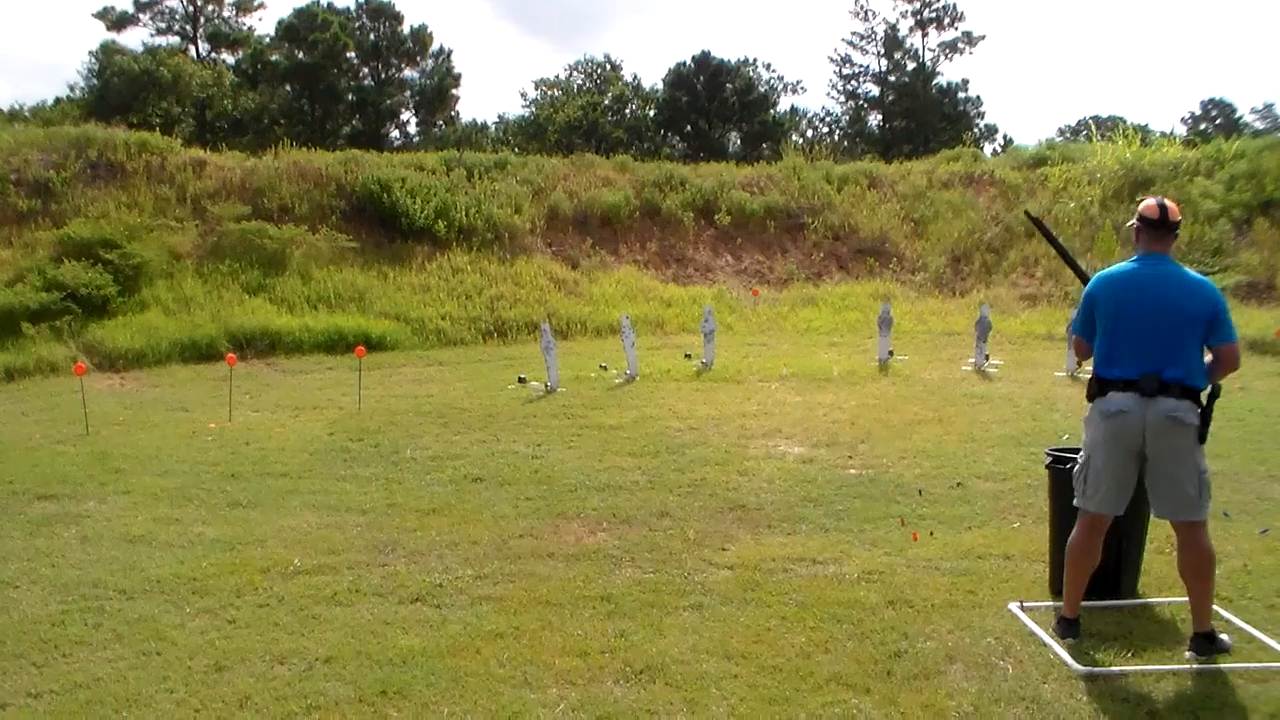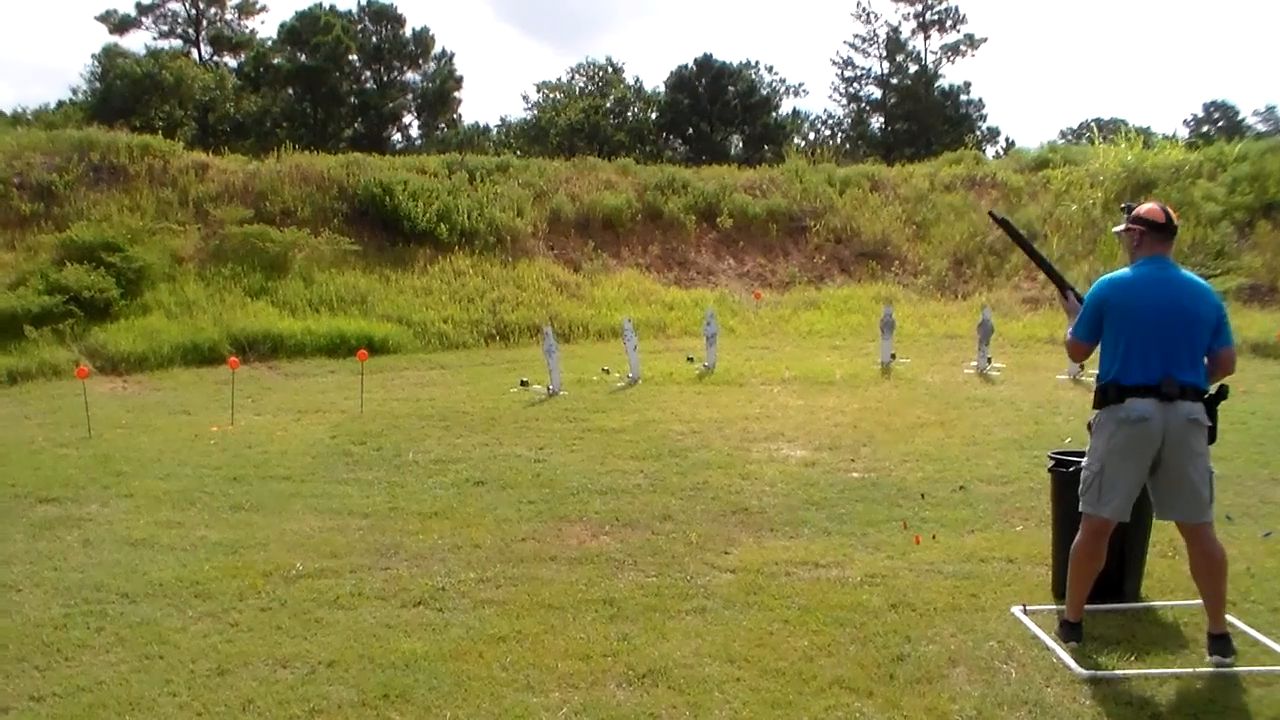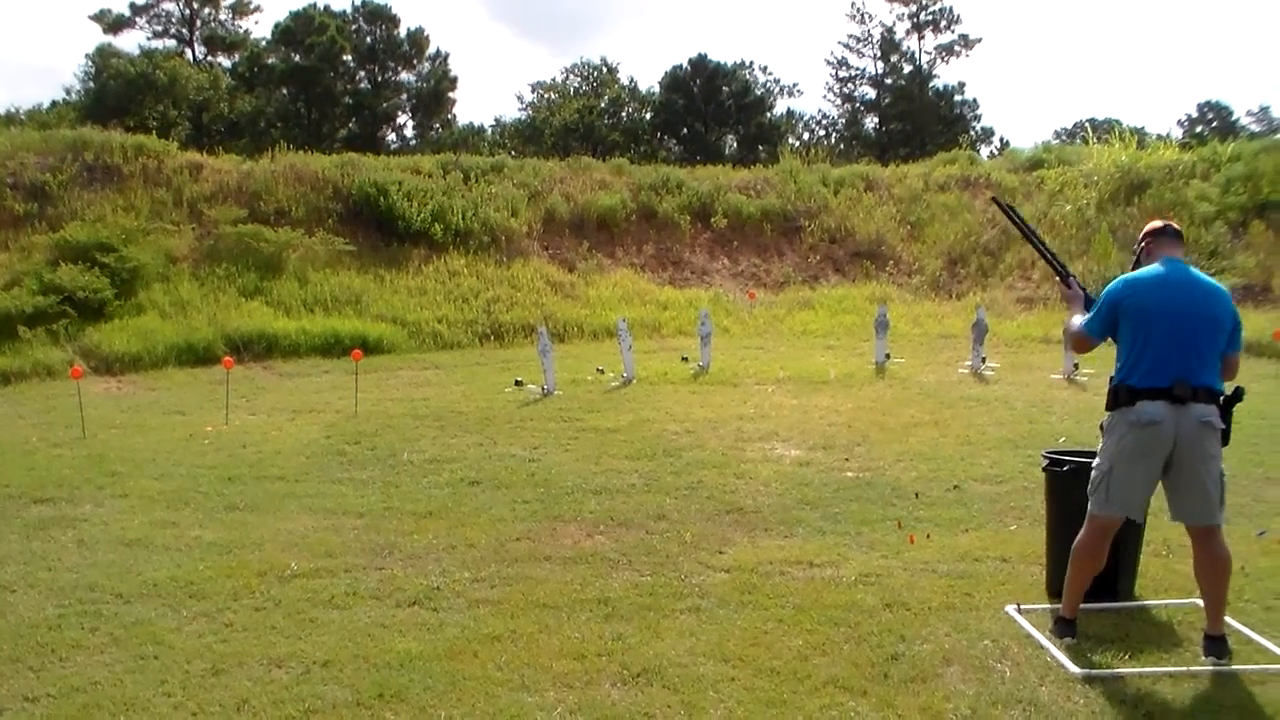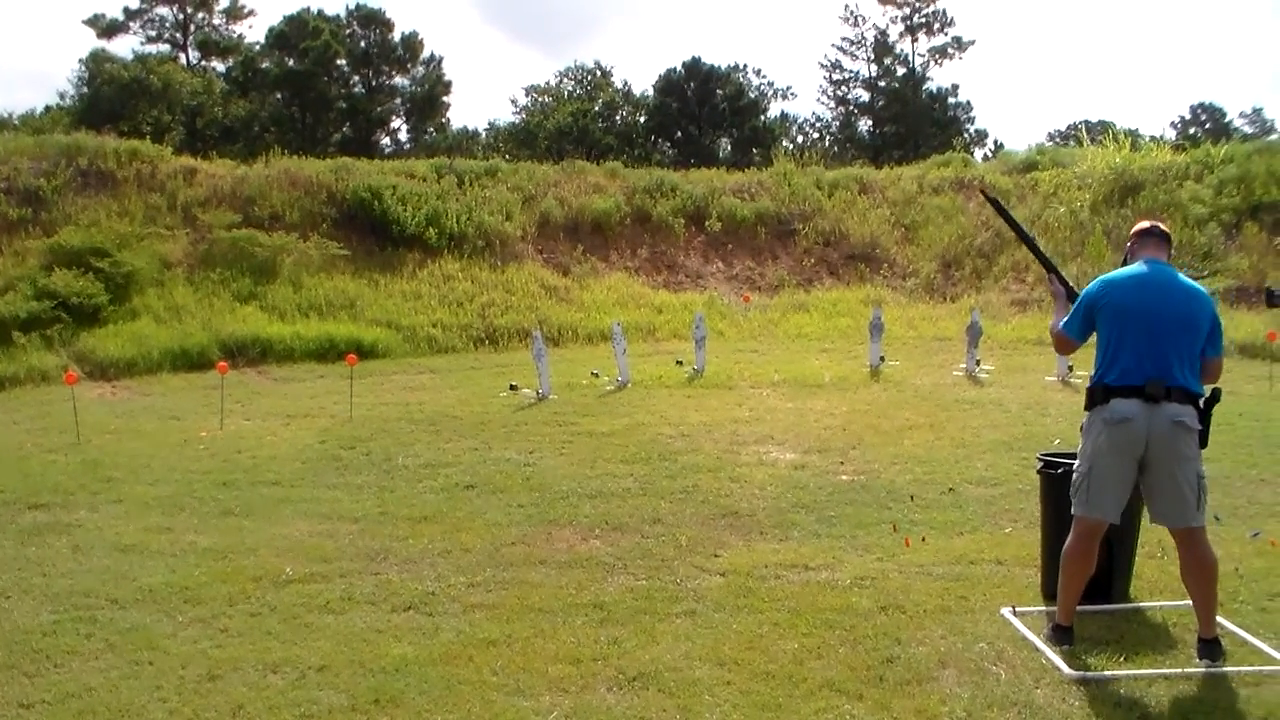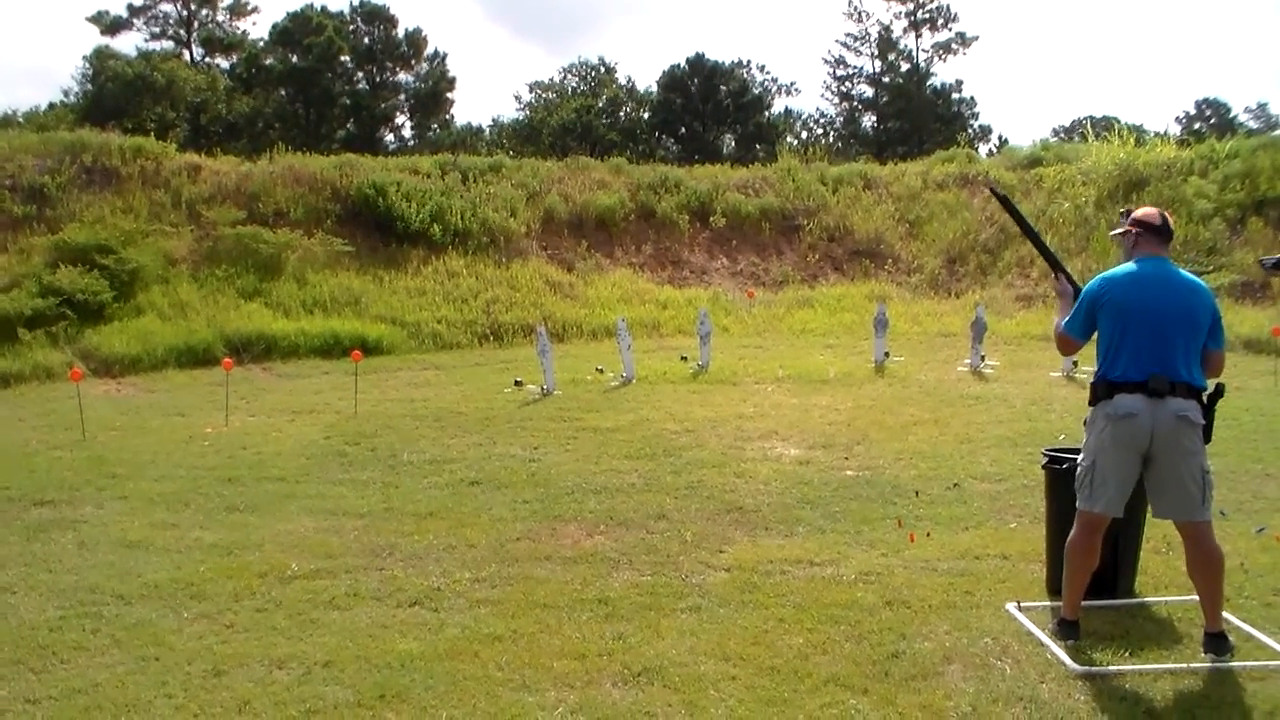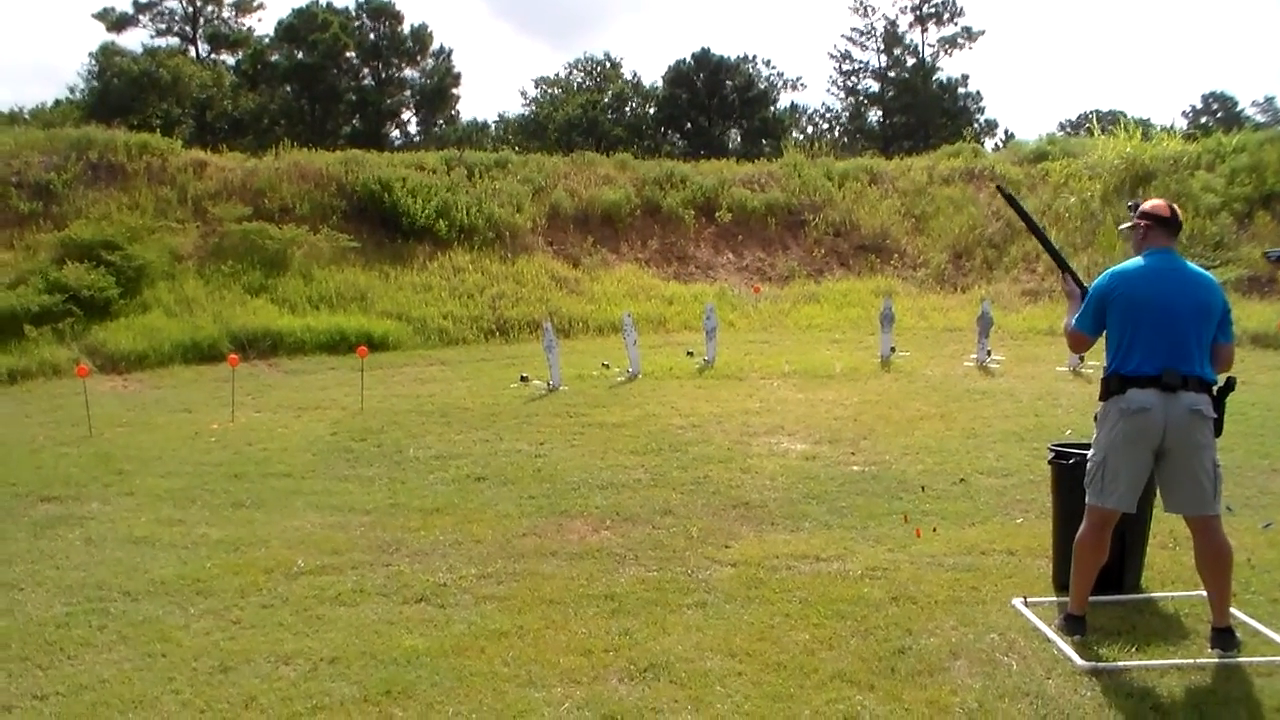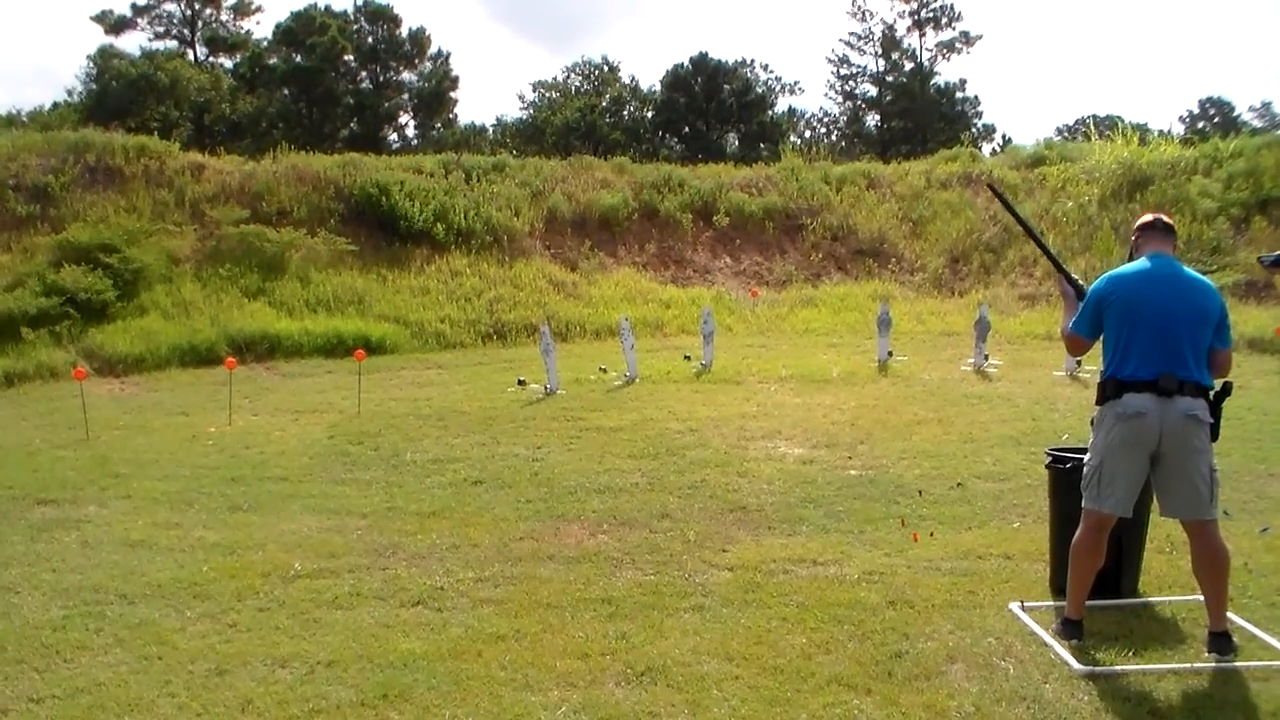
dt=0.4s
person 1, frame 1
left shoulder: (1104, 283)
right shoulder: (1202, 290)
left elbow: (1081, 350)
right elbow: (1229, 360)
left hip: (1114, 408)
right hip: (1174, 413)
left knee: (1091, 520)
right knee: (1191, 527)
left ankle: (1068, 618)
right ankle: (1202, 634)
person 1, frame 2
left shoulder: (1110, 287)
right shoulder: (1204, 293)
left elbow: (1076, 351)
right elbow: (1225, 364)
left wrist: (1073, 315)
left hip: (1126, 414)
right hip: (1186, 417)
left knee: (1096, 524)
right knee: (1199, 528)
left ankle: (1071, 622)
right ankle: (1219, 636)
person 1, frame 3
left shoulder: (1128, 287)
right shoulder: (1220, 295)
left elbow: (1080, 342)
right elbow: (1230, 367)
left wrist: (1075, 306)
left hip: (1139, 416)
right hip: (1199, 418)
left knee: (1101, 522)
right knee: (1207, 530)
left ankle: (1066, 618)
right ankle: (1215, 636)
person 1, frame 4
left shoulder: (1106, 287)
right shoulder: (1199, 297)
left elbow: (1063, 343)
right elbow: (1212, 371)
left wrist: (1059, 301)
left hip: (1116, 416)
right hip: (1176, 419)
left knee: (1087, 526)
right knee: (1190, 532)
left ankle: (1063, 625)
right ankle: (1209, 638)
person 1, frame 5
left shoulder: (1105, 285)
right shoulder: (1200, 292)
left elbow: (1065, 344)
right elbow: (1214, 366)
left wrist: (1064, 300)
left hip: (1119, 410)
right hip: (1180, 413)
left knee: (1090, 520)
right knee: (1196, 526)
left ankle: (1068, 619)
right ankle: (1215, 632)
person 1, frame 6
left shoulder: (1115, 279)
right shoulder: (1209, 286)
left elbow: (1077, 342)
right elbow: (1224, 361)
left wrist: (1073, 299)
left hip: (1131, 405)
right hip: (1191, 407)
left knee: (1100, 515)
right knee: (1206, 521)
left ankle: (1075, 615)
right ankle: (1222, 628)
person 1, frame 7
left shoulder: (1112, 283)
right shoulder: (1207, 291)
left elbow: (1075, 345)
right elbow: (1222, 365)
left wrist: (1070, 301)
left hip: (1127, 409)
right hip: (1188, 412)
left knee: (1096, 519)
right knee: (1202, 524)
left ankle: (1072, 619)
right ankle: (1219, 632)
